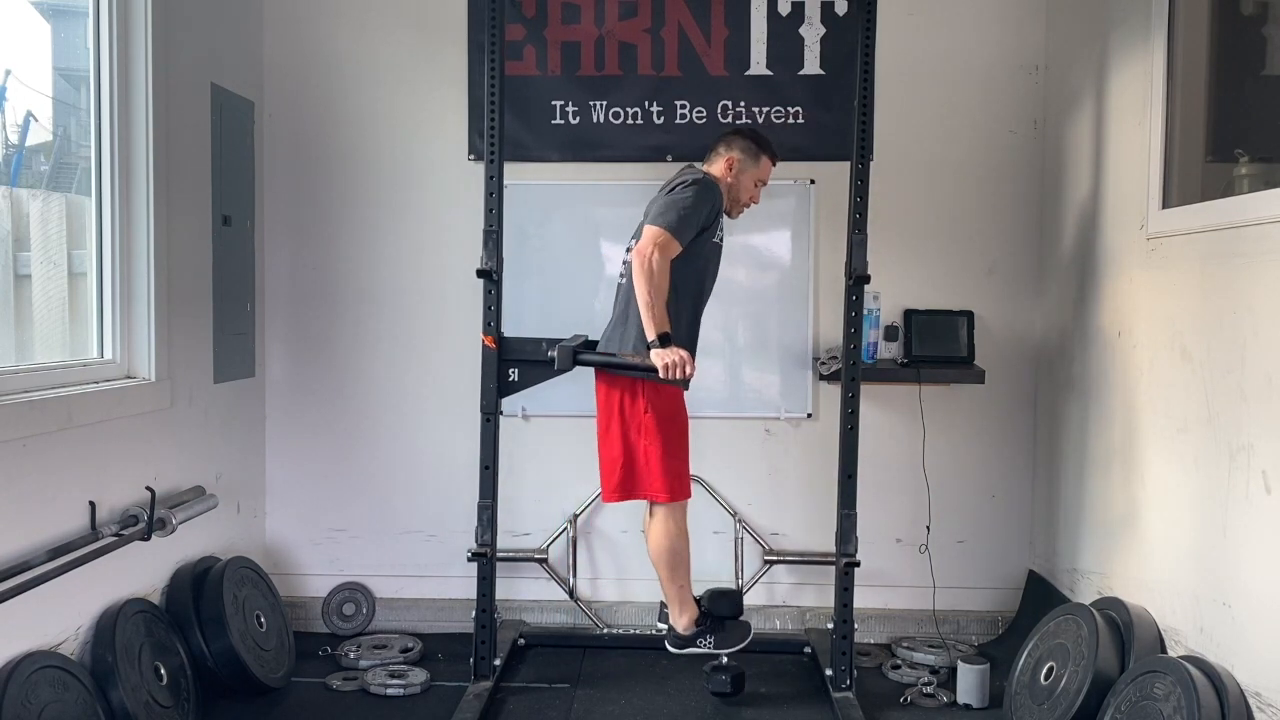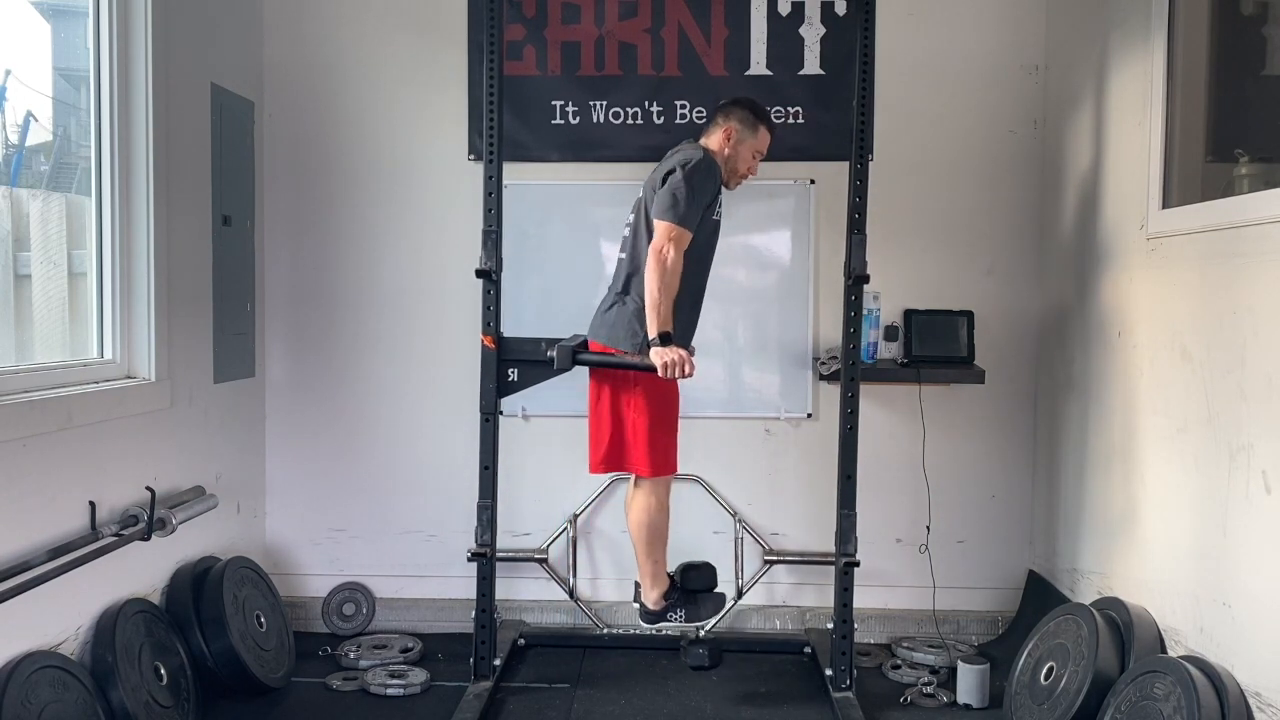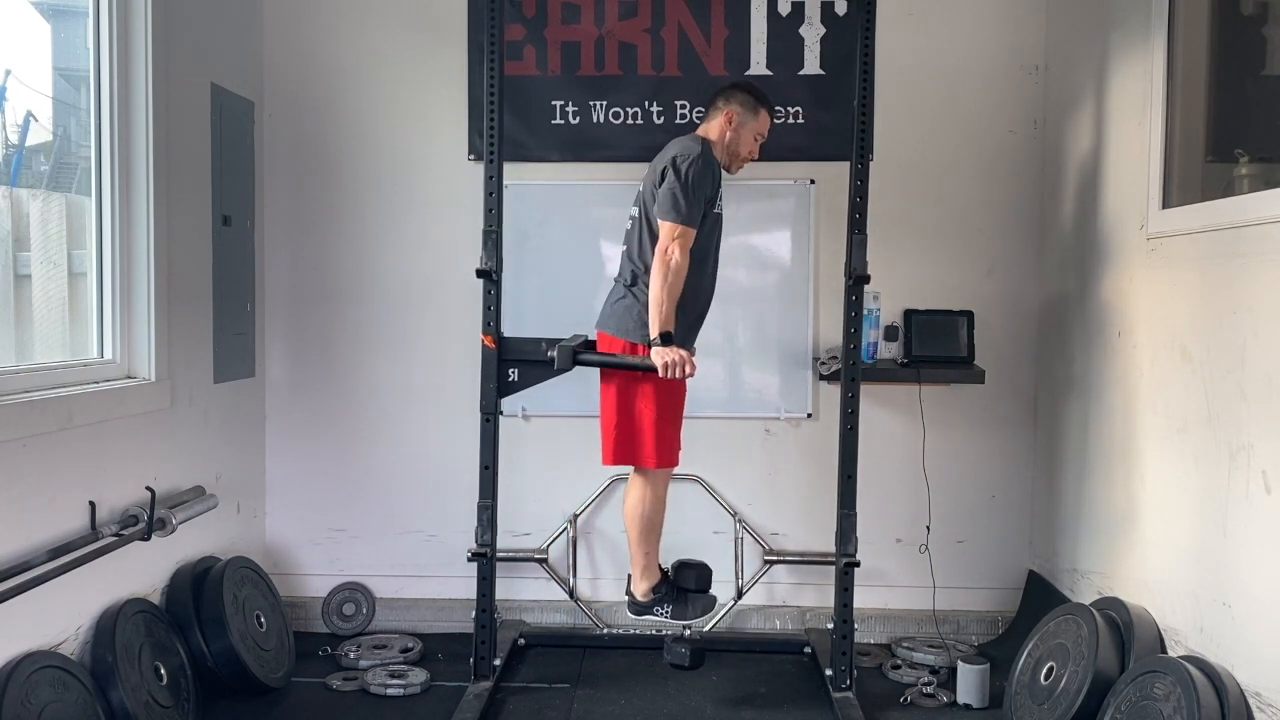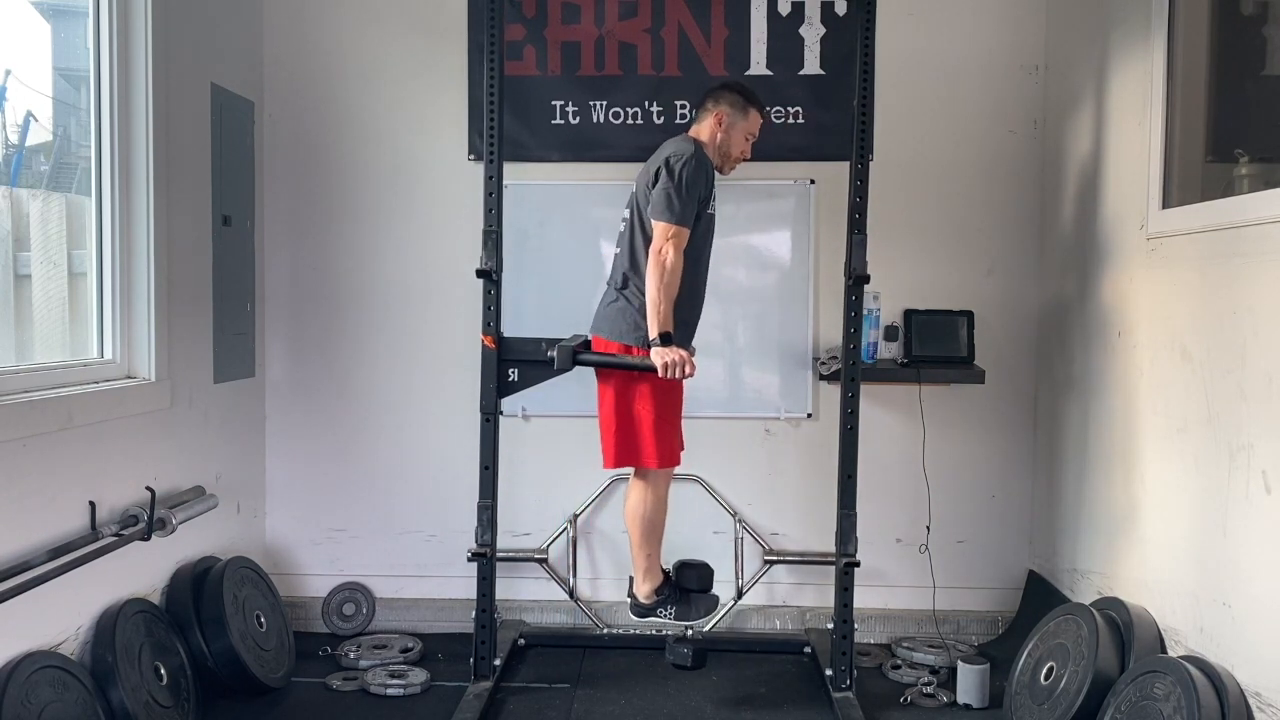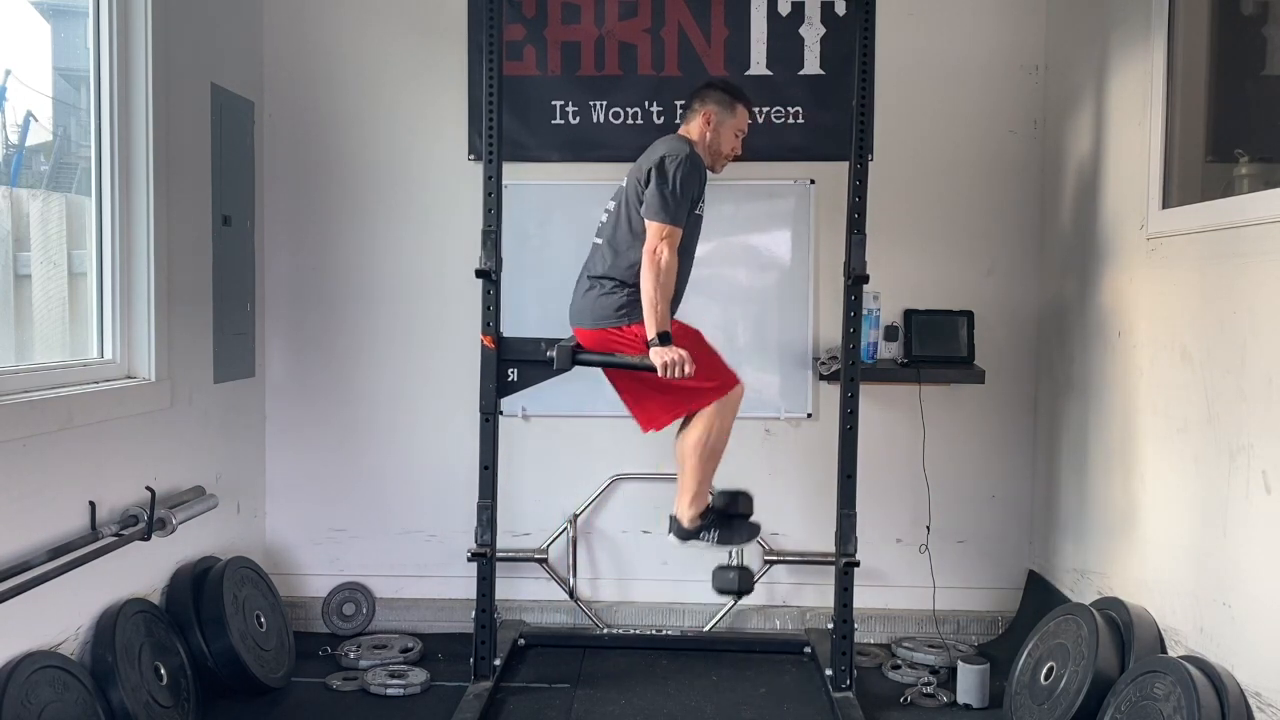
dt=0.4s
person 1, frame 1
left shoulder: (696, 200)
right shoulder: (699, 189)
right elbow: (647, 254)
right wrist: (660, 341)
left hip: (642, 366)
right hip: (643, 368)
left knee: (665, 495)
right knee: (668, 498)
left ankle: (678, 602)
right ankle: (685, 623)
person 1, frame 2
left shoulder: (687, 169)
right shoulder: (698, 166)
right elbow: (664, 251)
left wrist: (659, 338)
right wrist: (662, 339)
left hip: (628, 339)
right hip: (635, 343)
left knee: (651, 473)
right knee: (653, 474)
left ankle: (655, 581)
right ankle: (657, 598)
person 1, frame 3
left shoulder: (688, 160)
right shoulder: (695, 159)
right elbow: (671, 253)
right wrist: (662, 340)
left hip: (641, 332)
right hip: (641, 335)
left knee: (654, 466)
right knee: (652, 467)
left ankle: (649, 576)
right ankle: (645, 590)
person 1, frame 4
left shoulder: (682, 162)
right shoulder: (687, 160)
right elbow: (665, 252)
left wrist: (665, 338)
right wrist: (663, 339)
left hip: (637, 334)
right hip: (638, 336)
left knee: (655, 467)
right knee: (654, 467)
left ankle: (650, 577)
right ankle: (649, 591)
person 1, frame 5
left shoulder: (668, 157)
right shoulder: (680, 159)
right elbow: (659, 251)
left wrist: (661, 330)
right wrist: (660, 338)
left hip: (603, 311)
right hip: (618, 314)
left knee: (704, 398)
right knee: (723, 392)
left ankle: (693, 509)
right ankle: (692, 515)
